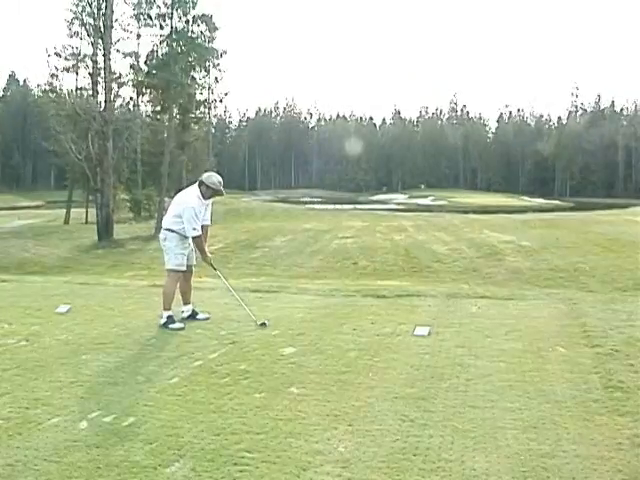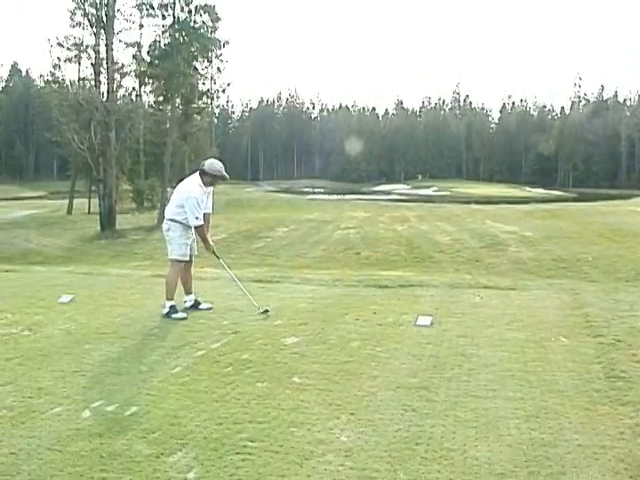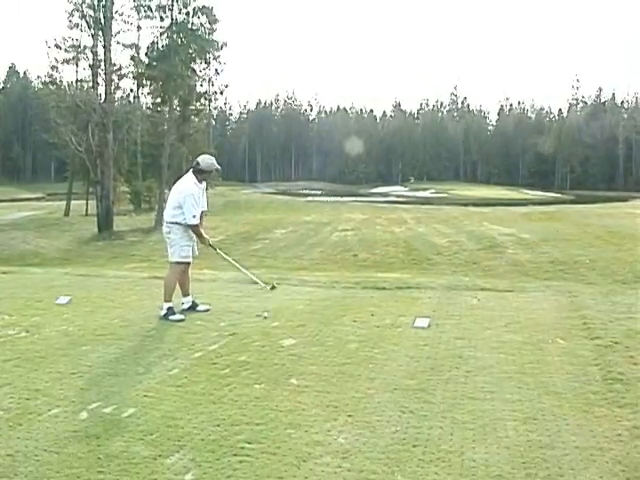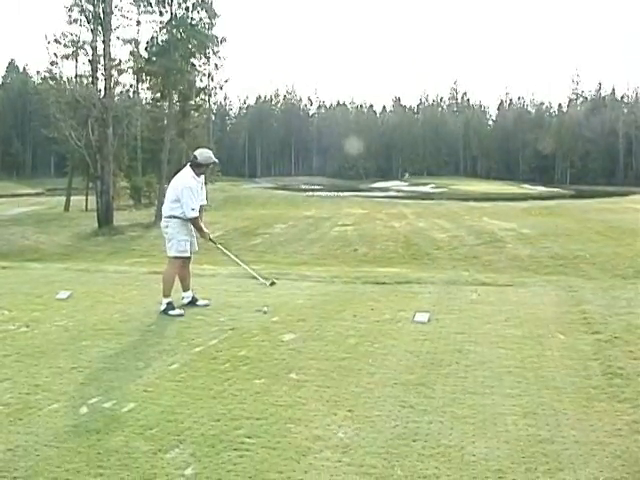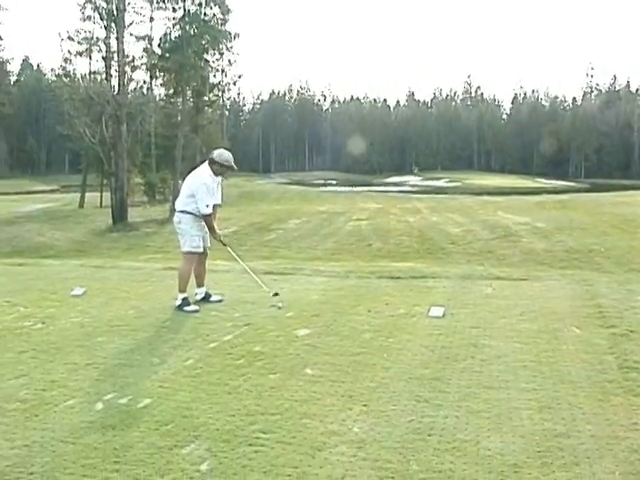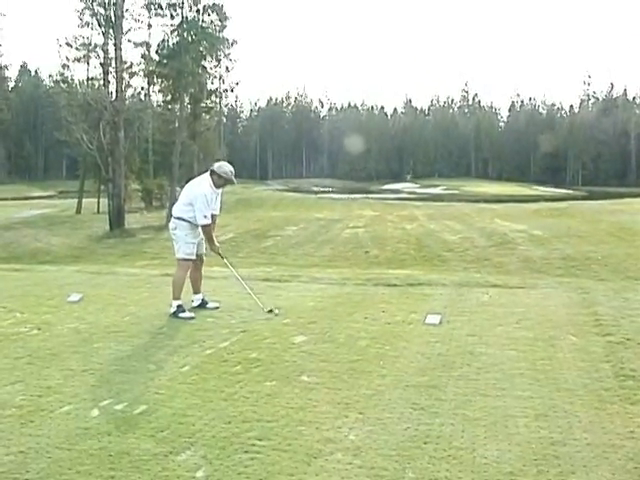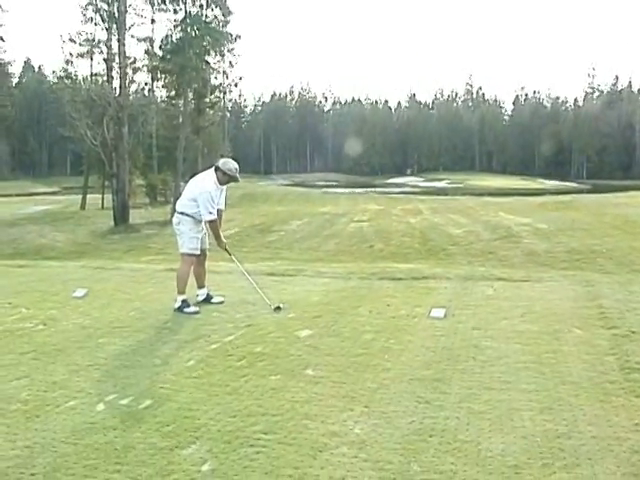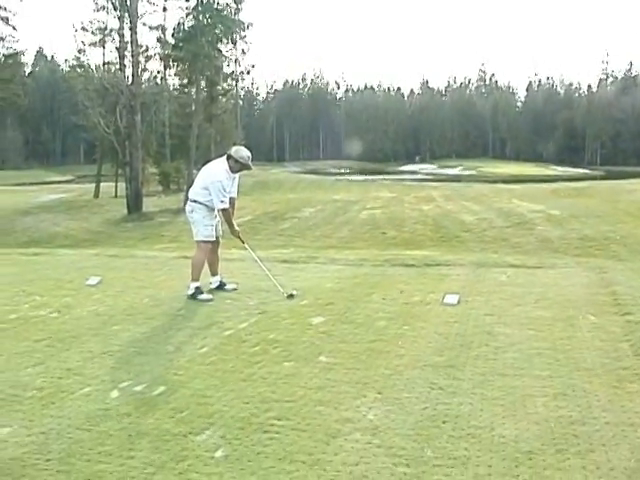
dt=0.3s
person 1, frame 1
left shoulder: (205, 196)
right shoulder: (191, 202)
left elbow: (205, 223)
right elbow: (195, 233)
left wrist: (205, 248)
right wrist: (204, 254)
left hip: (184, 236)
right hip: (173, 236)
left knee: (187, 273)
right knee: (174, 276)
left ankle: (188, 311)
right ankle: (166, 317)
person 1, frame 2
left shoulder: (207, 185)
right shoulder: (193, 191)
left elbow: (206, 212)
right elbow: (197, 222)
left wrist: (207, 237)
right wrist: (207, 243)
left hip: (187, 226)
right hip: (175, 226)
left knee: (188, 264)
right knee: (177, 265)
left ankle: (190, 300)
right ankle: (169, 307)
person 1, frame 3
left shoulder: (199, 182)
right shoulder: (189, 189)
left elbow: (201, 209)
right elbow: (192, 220)
left wrist: (202, 232)
right wrist: (202, 237)
left hip: (186, 228)
right hip: (177, 229)
left knee: (185, 266)
right knee: (176, 267)
left ankle: (188, 302)
right ankle: (166, 308)
person 1, frame 4
left shoulder: (198, 176)
right shoulder: (187, 182)
left elbow: (200, 203)
right elbow: (192, 213)
left wrist: (201, 225)
right wrist: (202, 231)
left hip: (185, 222)
right hip: (175, 223)
left knee: (186, 260)
right knee: (175, 262)
left ankle: (188, 297)
right ankle: (166, 303)
person 1, frame 5
left shoulder: (216, 176)
right shoulder: (203, 180)
left elbow: (215, 203)
right elbow: (206, 211)
left wrist: (213, 226)
right wrist: (213, 231)
left hip: (198, 218)
right hip: (187, 219)
left knee: (202, 256)
right knee: (190, 258)
left ankle: (201, 293)
right ankle: (181, 299)
person 1, frame 6
left shoulder: (215, 186)
right shoulder: (202, 190)
left elbow: (213, 213)
right elbow: (204, 222)
left wrist: (212, 237)
right wrist: (212, 243)
left hip: (194, 226)
right hip: (182, 225)
left knee: (198, 262)
right knee: (184, 265)
left ankle: (198, 299)
right ankle: (176, 306)
person 1, frame 7
left shoulder: (219, 181)
right shoulder: (206, 186)
left elbow: (219, 209)
right elbow: (211, 218)
left wrist: (219, 234)
right wrist: (219, 239)
left hip: (197, 221)
right hip: (186, 220)
left knee: (201, 257)
right knee: (188, 260)
left ankle: (203, 294)
right ankle: (180, 301)
person 1, frame 8
left shoulder: (232, 169)
right shoulder: (218, 175)
left elbow: (231, 198)
right elbow: (223, 206)
left wrist: (232, 221)
right wrist: (232, 227)
left hip: (210, 208)
right hip: (199, 208)
left knee: (214, 244)
right knee: (204, 247)
left ankle: (216, 281)
right ankle: (194, 288)
